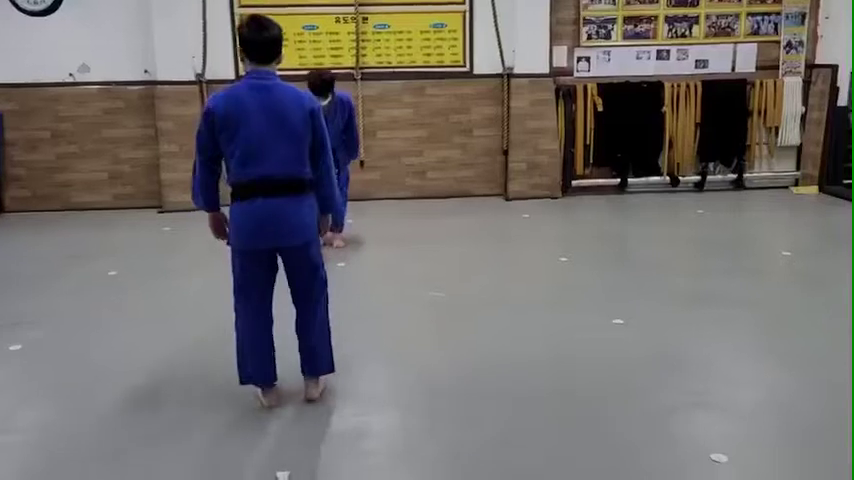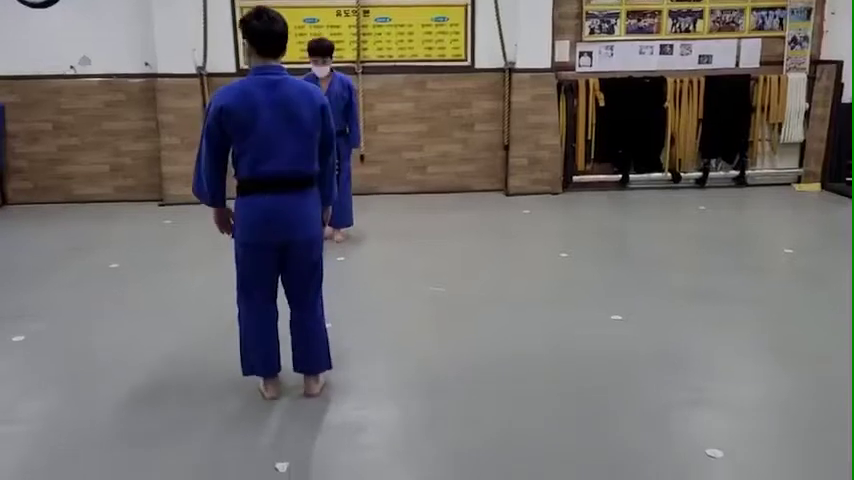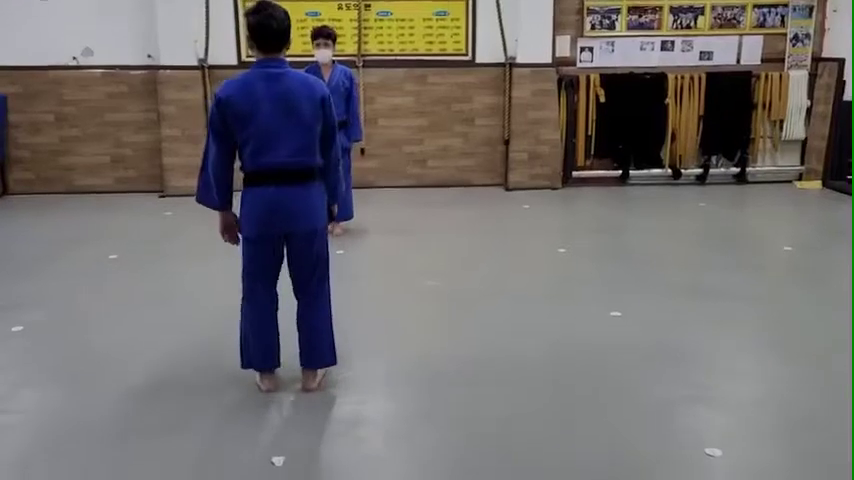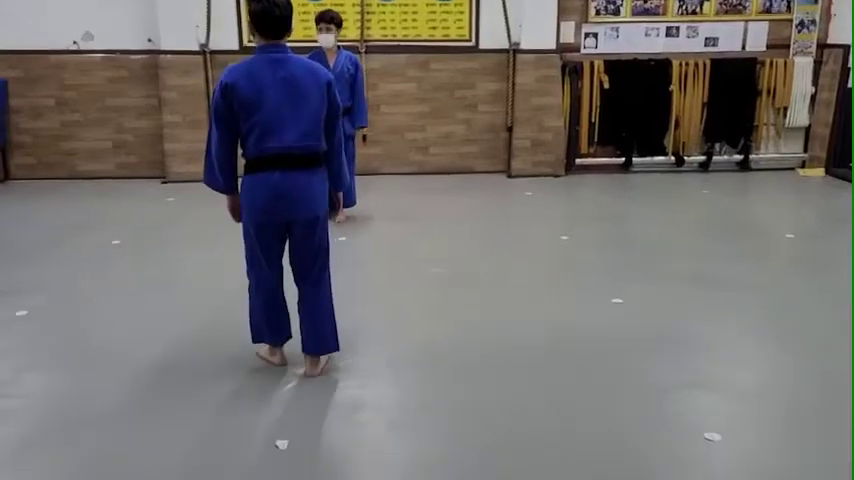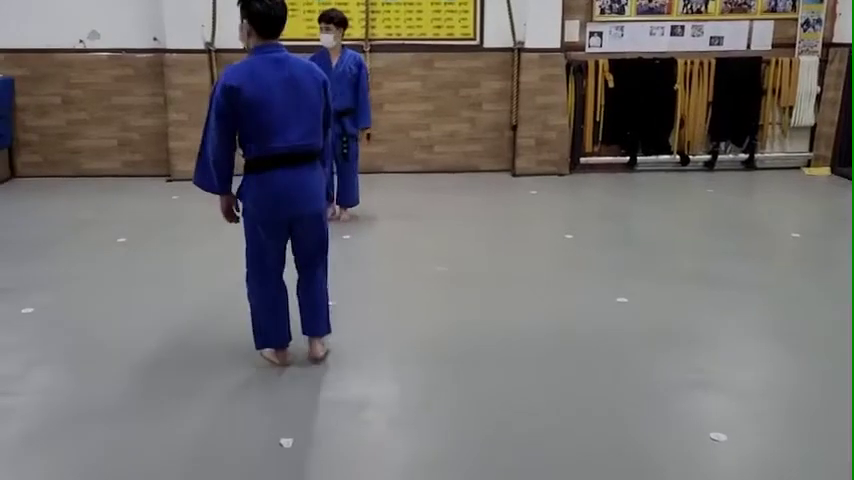
dt=0.3s
person 1, frame 1
left shoulder: (218, 105)
right shoulder: (305, 102)
left elbow: (207, 165)
right elbow: (322, 163)
left wrist: (213, 211)
right wrist: (325, 211)
left hip: (248, 215)
right hip: (296, 211)
left knee: (253, 303)
right knee: (310, 296)
left ankle: (266, 385)
right ankle: (314, 378)
person 1, frame 2
left shoulder: (226, 99)
right shoulder: (313, 96)
left elbow: (212, 159)
right elbow: (327, 157)
left wrist: (217, 204)
right wrist: (325, 203)
left hip: (254, 209)
right hip: (302, 206)
left knee: (256, 297)
right knee: (306, 295)
left ankle: (269, 377)
right ankle: (312, 375)
person 1, frame 3
left shoulder: (229, 93)
right shoulder: (315, 89)
left elbow: (219, 157)
right elbow: (331, 153)
left wrist: (223, 210)
right wrist: (331, 200)
left hip: (259, 201)
right hip: (307, 198)
left knee: (258, 290)
right knee: (311, 288)
left ankle: (266, 371)
right ankle: (312, 369)
person 1, frame 4
left shoulder: (233, 78)
right shoulder: (319, 75)
left elbow: (222, 141)
right elbow: (334, 137)
left wrist: (230, 191)
right wrist: (337, 186)
left hip: (261, 186)
right hip: (309, 183)
left knee: (264, 270)
right knee: (313, 273)
left ankle: (274, 344)
right ankle: (315, 354)
person 1, frame 5
left shoulder: (234, 79)
right shoulder: (313, 72)
left elbow: (219, 141)
left wrist: (224, 191)
left hip: (263, 185)
right hip: (309, 180)
left knee: (265, 269)
right knee: (312, 264)
left ankle: (276, 346)
right ankle: (316, 339)
person 2, frame 1
left shoulder: (345, 102)
left elbow: (352, 132)
left wrist: (351, 154)
left hip: (337, 154)
left knee: (338, 192)
left ankle: (336, 231)
person 2, frame 2
left shoulder: (345, 83)
right shoulder: (305, 84)
left elbow: (352, 116)
left wrist: (353, 143)
left hip: (338, 142)
left knee: (340, 184)
left ankle: (338, 226)
person 2, frame 3
left shoulder: (346, 75)
right shoulder: (306, 75)
left elbow: (353, 108)
left wrist: (354, 136)
left hip: (339, 136)
left knee: (340, 178)
left ankle: (338, 219)
person 2, frame 4
left shoulder: (351, 61)
right shoulder: (311, 61)
left elbow: (358, 94)
left wrist: (359, 123)
left hip: (343, 122)
left knee: (344, 165)
left ankle: (340, 207)
person 2, frame 5
left shoulder: (356, 61)
right shoulder: (315, 61)
left elbow: (362, 95)
left wrist: (363, 125)
left hip: (346, 123)
left knee: (347, 166)
left ankle: (344, 206)
right ankle: (327, 204)
